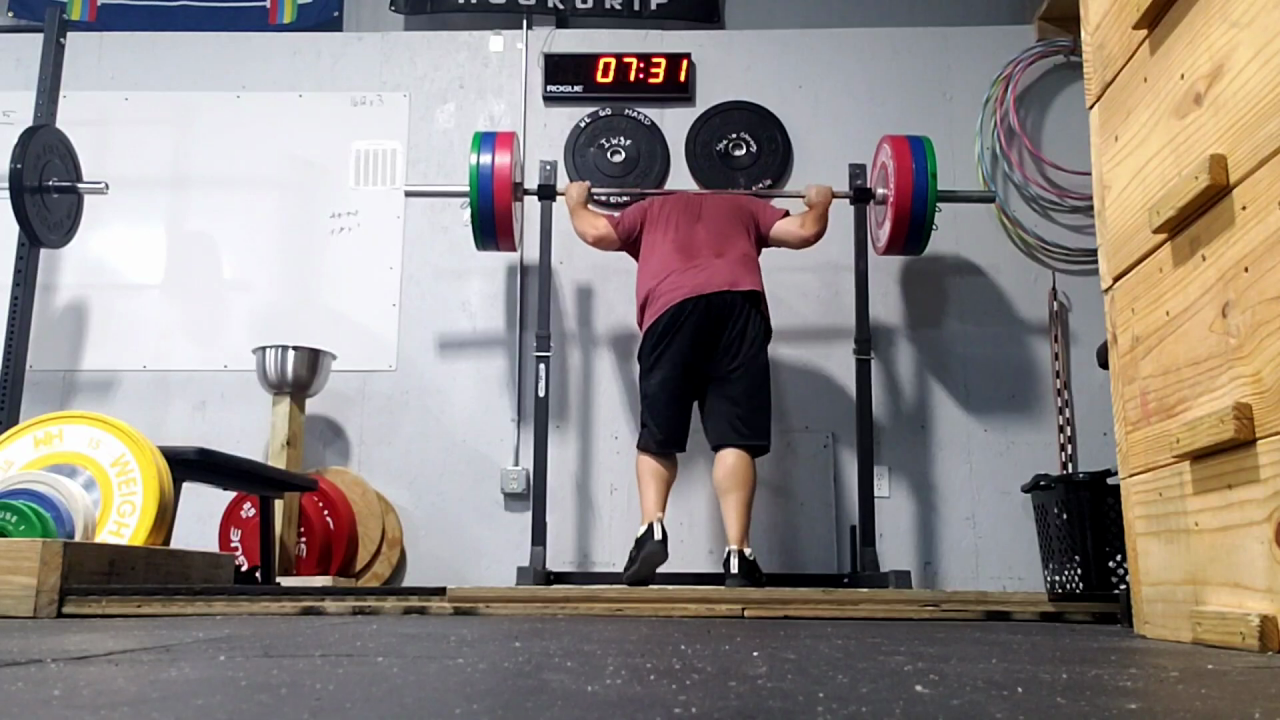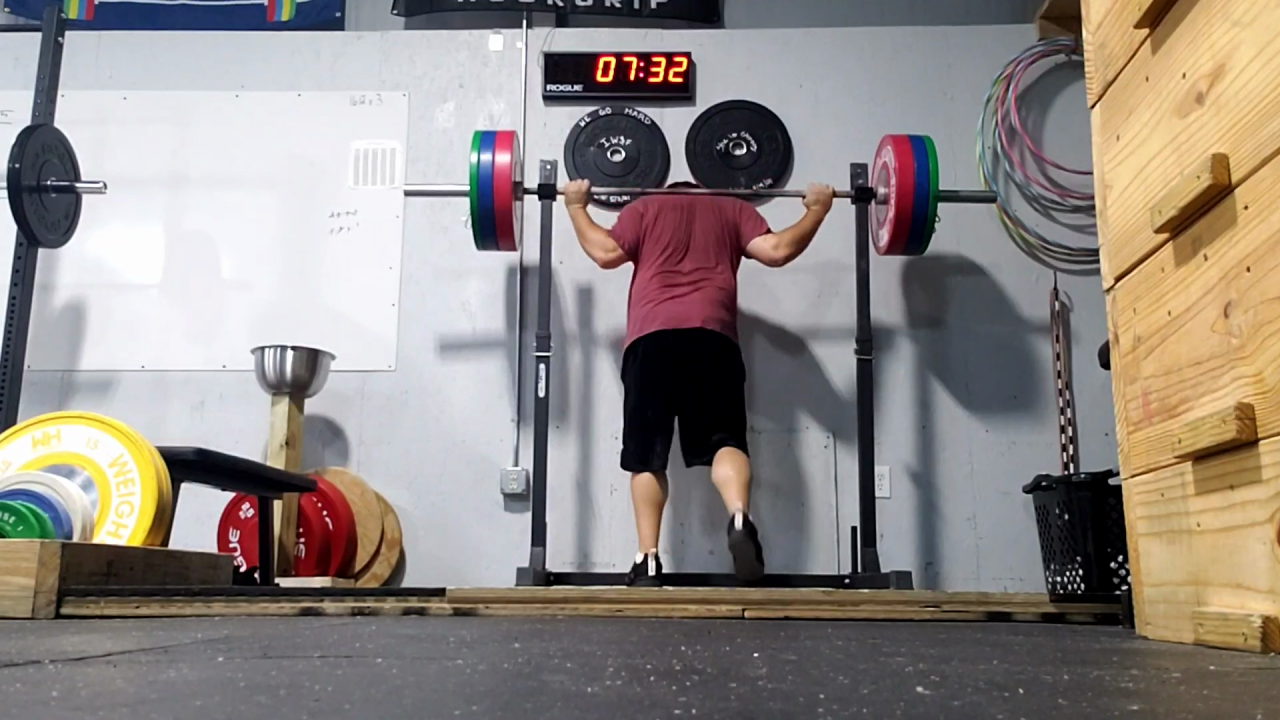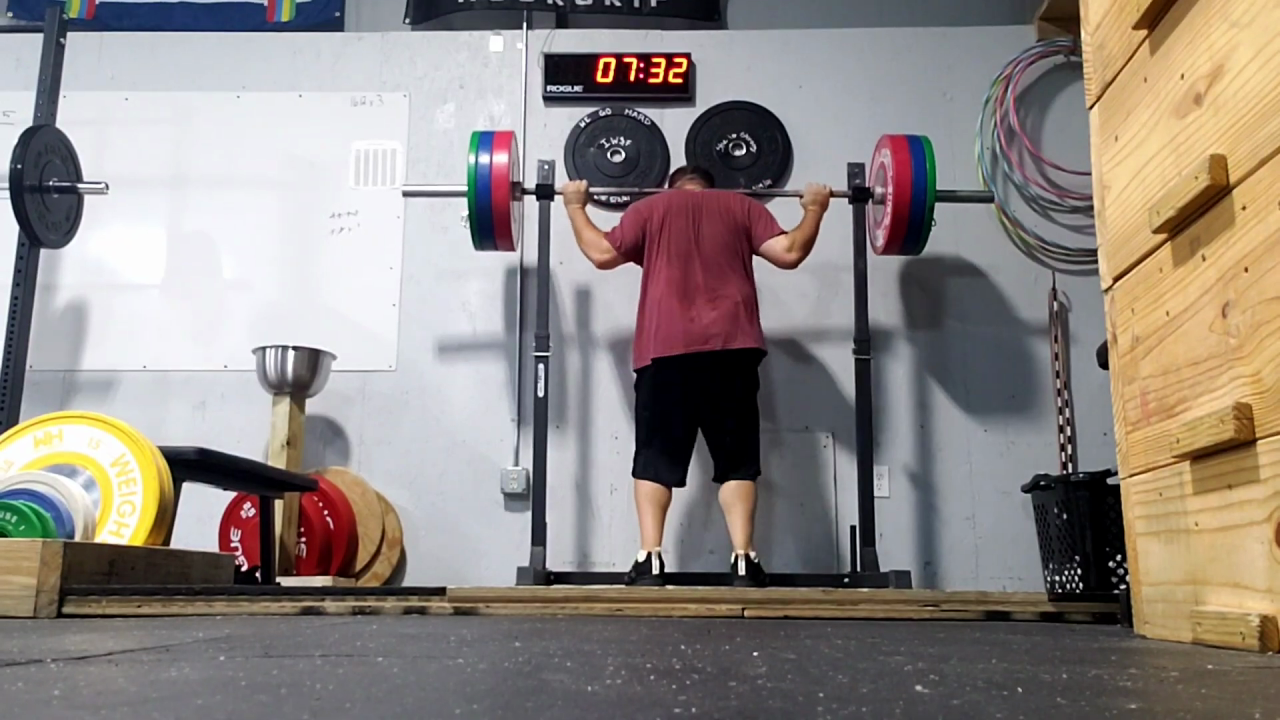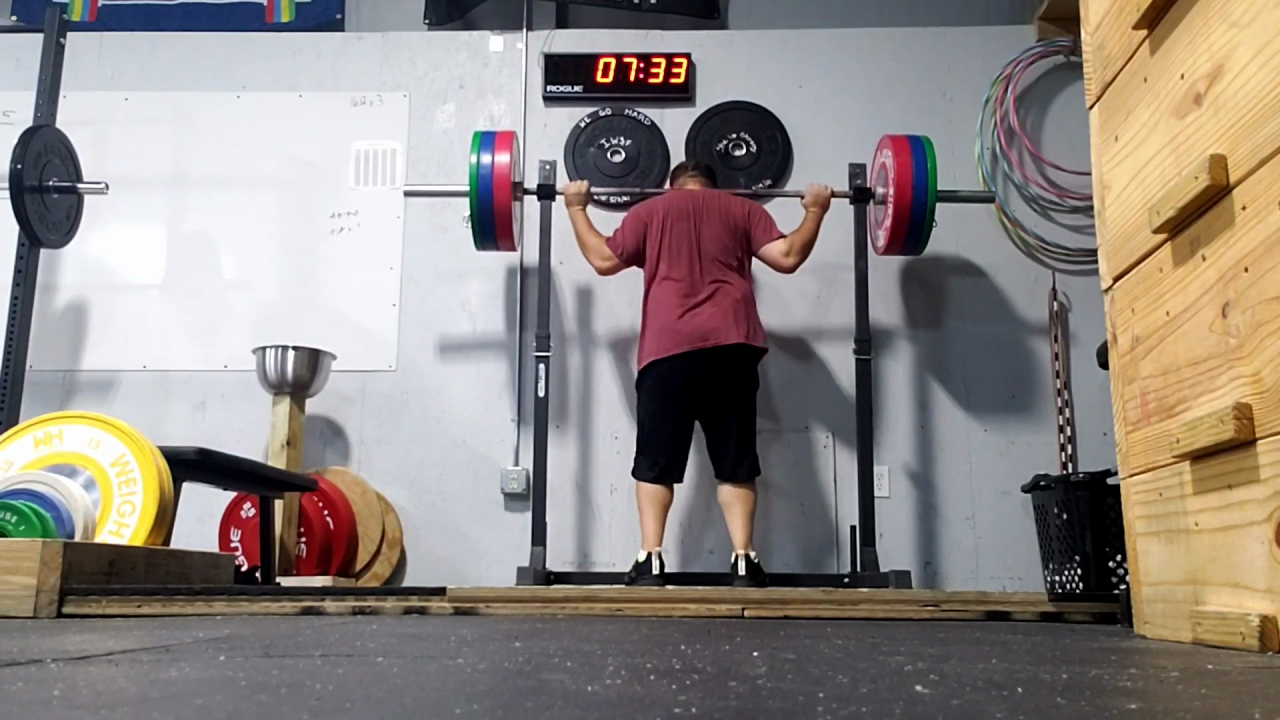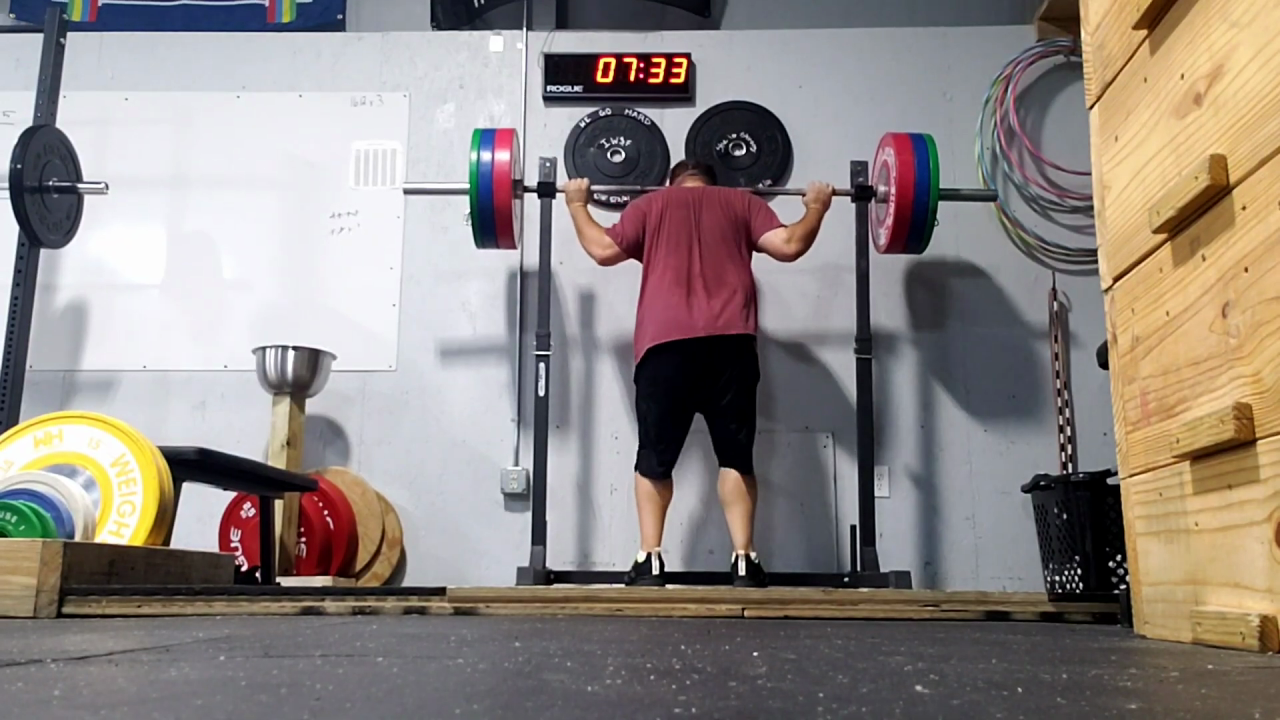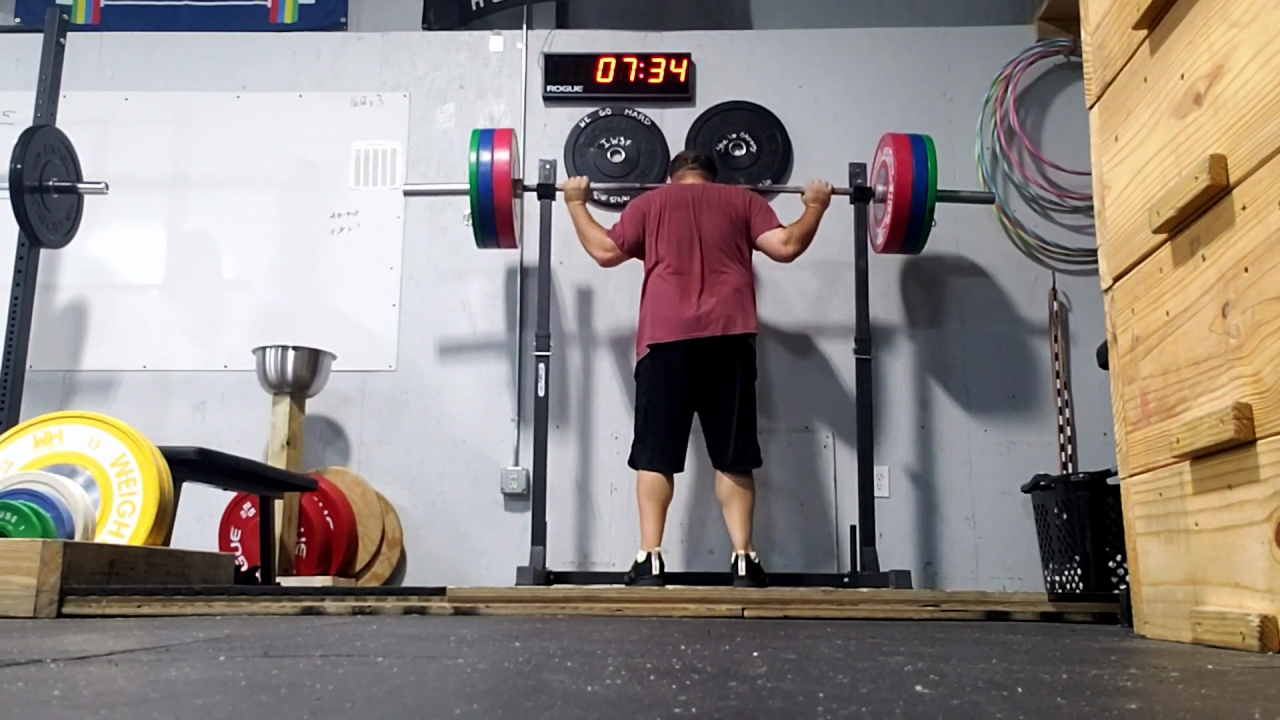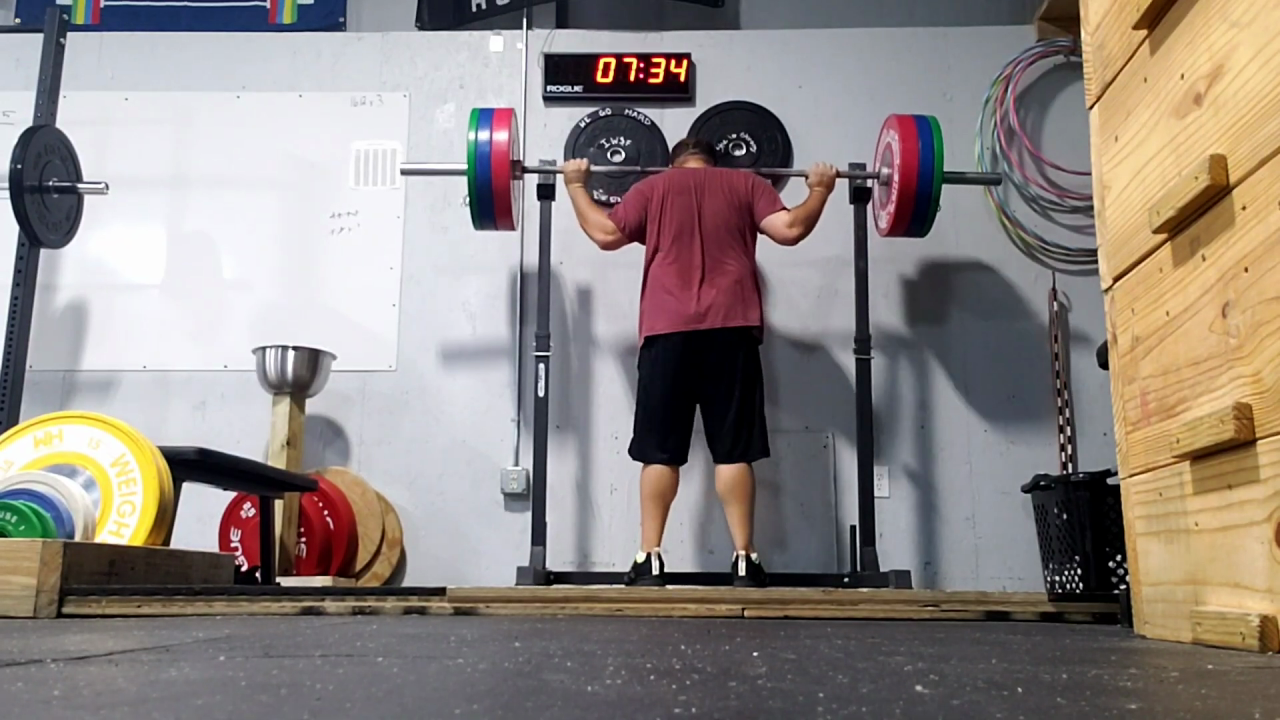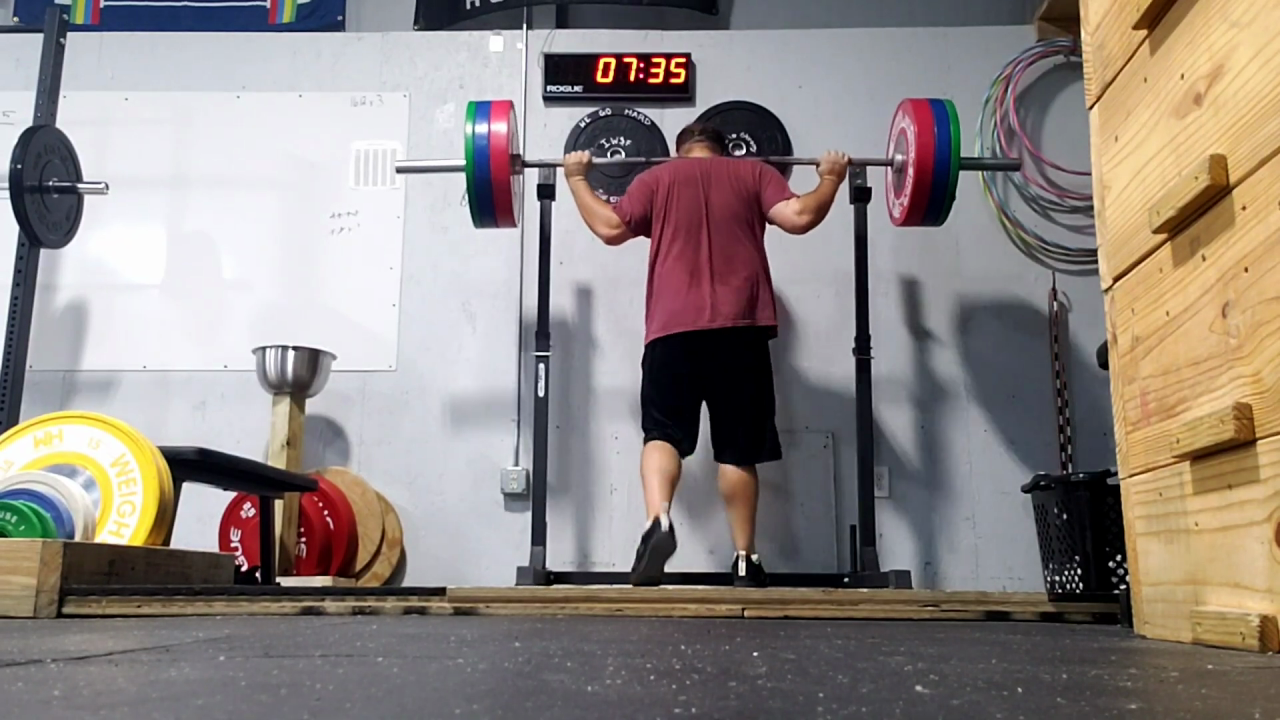
dt=0.5s
person 1, frame 1
left shoulder: (653, 209)
right shoulder: (745, 205)
left elbow: (594, 231)
right elbow: (805, 231)
left wrist: (576, 202)
right wrist: (819, 204)
left hip: (671, 307)
right hip: (737, 303)
left knee: (658, 437)
right knee: (736, 438)
left ankle: (652, 531)
right ankle: (737, 558)
person 1, frame 2
left shoulder: (644, 207)
right shoulder: (733, 209)
left elbow: (606, 253)
right elbow: (776, 251)
left wrist: (576, 207)
right wrist: (816, 210)
left hip: (651, 336)
right hip: (712, 334)
left knee: (646, 454)
right knee: (724, 442)
left ankle: (648, 563)
right ankle: (740, 521)
person 1, frame 3
left shoulder: (649, 208)
right shoulder: (743, 207)
left elbow: (602, 253)
right elbow: (790, 252)
left wrist: (575, 207)
right wrist: (814, 210)
left hip: (665, 350)
right hip: (730, 349)
left knee: (654, 462)
right knee: (736, 464)
left ankle: (650, 561)
right ankle: (744, 561)
person 1, frame 4
left shoulder: (649, 211)
right shoulder: (742, 209)
left elbow: (604, 260)
right elbow: (788, 258)
left wrist: (576, 209)
right wrist: (815, 212)
left hip: (667, 348)
right hip: (730, 347)
left knee: (655, 462)
right knee: (735, 463)
left ankle: (650, 561)
right ankle: (744, 561)
person 1, frame 5
left shoulder: (650, 205)
right shoulder: (742, 203)
left elbow: (603, 250)
right elbow: (790, 245)
left wrist: (577, 205)
right wrist: (817, 207)
left hip: (665, 341)
right hip: (730, 339)
left knee: (654, 459)
right knee: (735, 457)
left ankle: (649, 560)
right ankle: (744, 560)
person 1, frame 6
left shoulder: (650, 202)
right shoulder: (743, 200)
left elbow: (604, 250)
right elbow: (785, 247)
left wrist: (576, 203)
right wrist: (816, 206)
left hip: (665, 339)
right hip: (728, 337)
left knee: (656, 456)
right knee: (733, 458)
left ankle: (649, 560)
right ankle: (744, 560)
person 1, frame 7
left shoulder: (652, 187)
right shoulder: (746, 184)
left elbow: (605, 233)
right elbow: (789, 229)
left wrist: (576, 185)
right wrist: (820, 188)
left hip: (668, 330)
right hip: (731, 329)
left knee: (659, 451)
right knee: (734, 450)
left ankle: (650, 560)
right ankle: (744, 560)
person 1, frame 8
left shoulder: (656, 177)
right shoulder: (754, 173)
left elbow: (609, 228)
right elbow: (800, 217)
left wrist: (577, 179)
right wrist: (832, 178)
left hip: (673, 326)
right hip: (740, 325)
left knee: (662, 434)
right knee: (738, 451)
left ankle: (658, 526)
right ankle: (745, 561)
